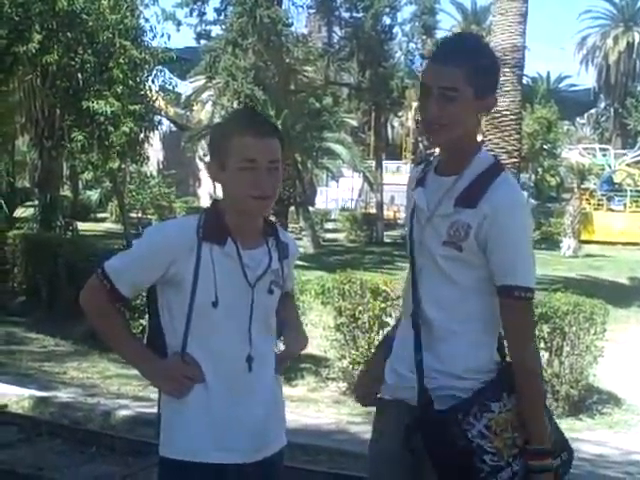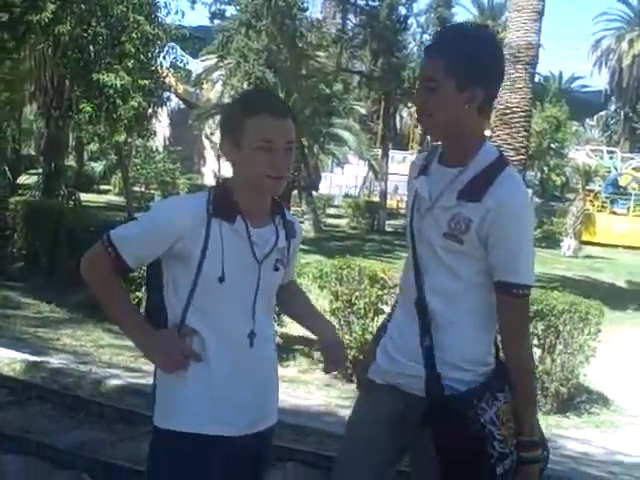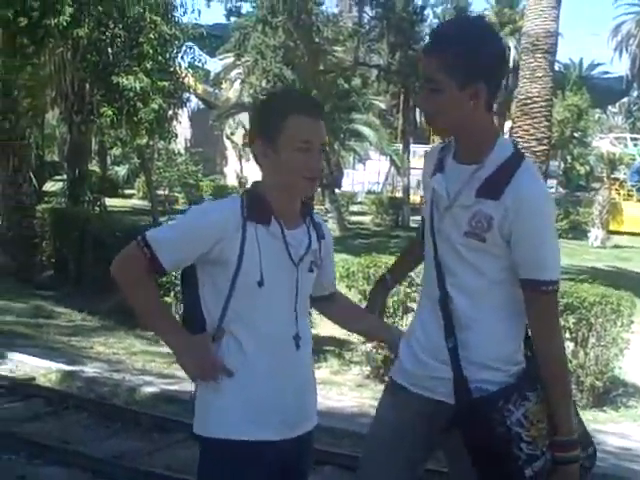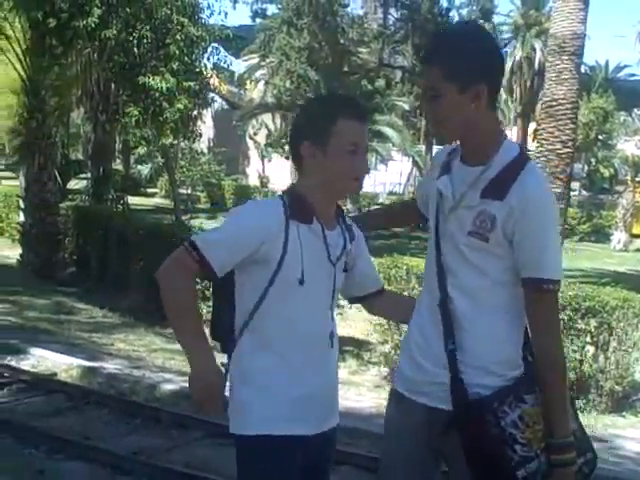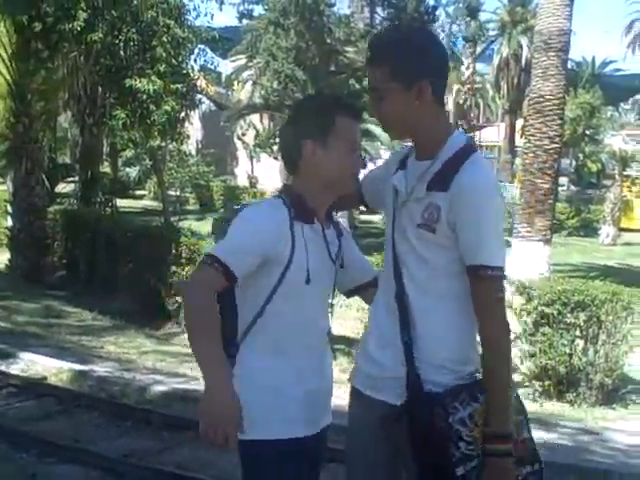
dt=0.2s
person 1, frame 1
left shoulder: (501, 200)
right shoulder: (419, 182)
left elbow: (520, 335)
right wrist: (379, 357)
left hip: (462, 405)
right hip: (400, 393)
person 1, frame 2
left shoulder: (504, 196)
right shoulder: (421, 169)
left elbow: (515, 328)
left wrist: (528, 440)
left hip: (453, 394)
right hip: (389, 375)
person 1, frame 3
left shoulder: (522, 191)
right shoulder: (436, 164)
left elbow: (544, 325)
left wrist: (565, 439)
right wrist: (386, 282)
left hip: (485, 395)
right hip: (413, 377)
person 1, frame 4
left shoulder: (526, 190)
right shoulder: (442, 166)
left elbow: (545, 327)
left wrist: (561, 443)
right wrist: (352, 222)
left hip: (485, 400)
right hip: (414, 385)
person 1, frame 5
left shoulder: (471, 179)
right shoulder: (399, 167)
left elbow: (493, 318)
right elbow: (351, 193)
left wrist: (500, 437)
left hip: (438, 393)
right hip: (374, 383)
person 2, frame 1
left shoulder: (284, 248)
right shoulder: (174, 241)
right elbow: (94, 297)
left wrist: (294, 337)
right wrist: (150, 365)
left hip: (266, 438)
right hip: (194, 447)
person 2, frame 2
left shoulder: (287, 229)
right shoulder: (183, 216)
right elbow: (96, 265)
left wrist: (327, 335)
right wrist: (146, 337)
left hip: (258, 414)
right hip: (191, 419)
person 2, frame 3
left shoulder: (317, 233)
right shoulder: (221, 220)
right elbow: (129, 267)
left wrist: (390, 336)
right wrist: (182, 342)
left hip: (297, 418)
right hip: (235, 425)
person 2, frame 4
left shoulder: (348, 234)
right shoulder: (262, 219)
left elbow: (377, 300)
right elbow: (174, 273)
right wrist: (202, 361)
left hip: (320, 415)
right hip: (267, 419)
person 2, frame 5
left shoulder: (334, 231)
right shoulder: (266, 221)
left elbow: (371, 289)
right elbow: (199, 288)
right wrist: (219, 385)
left hip: (311, 413)
right hip: (271, 418)
